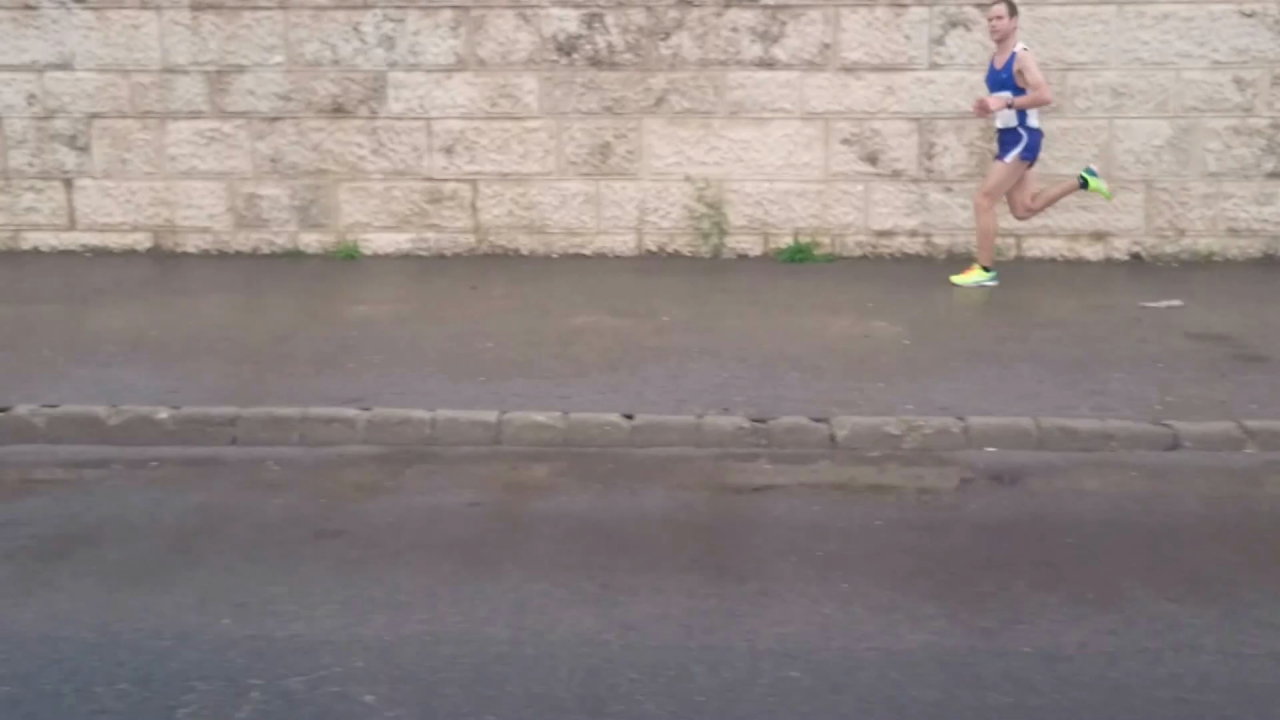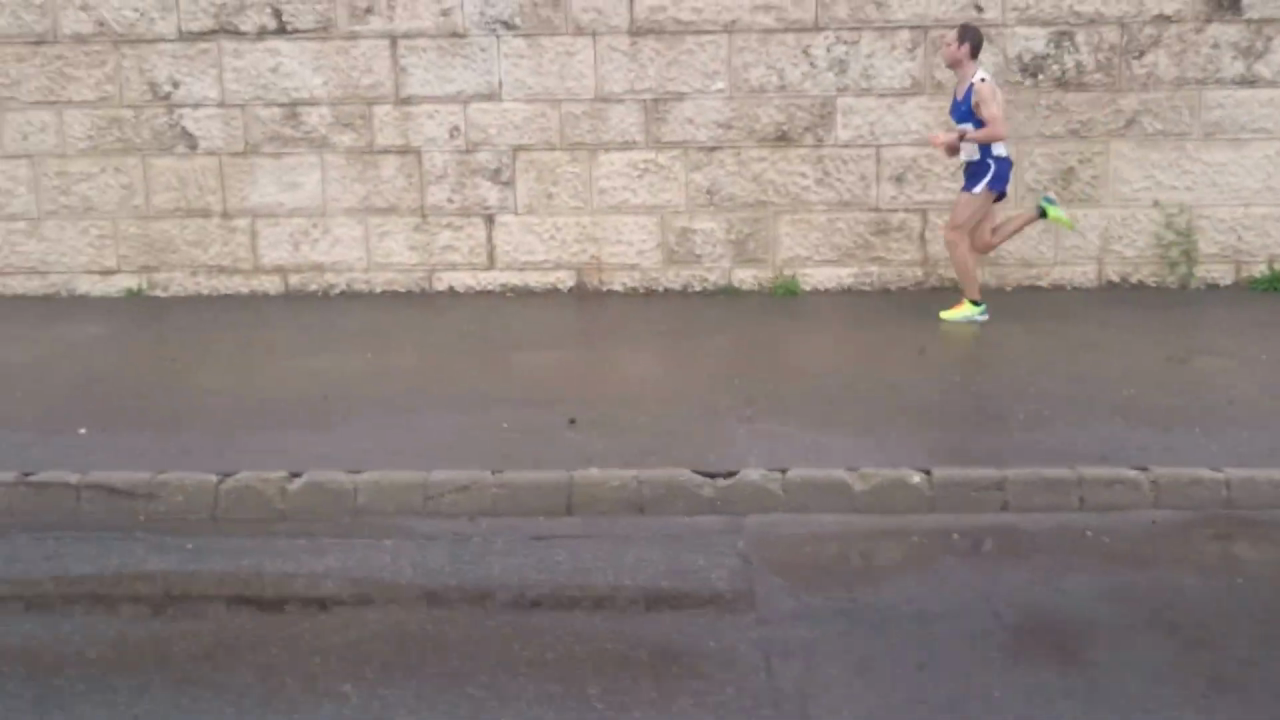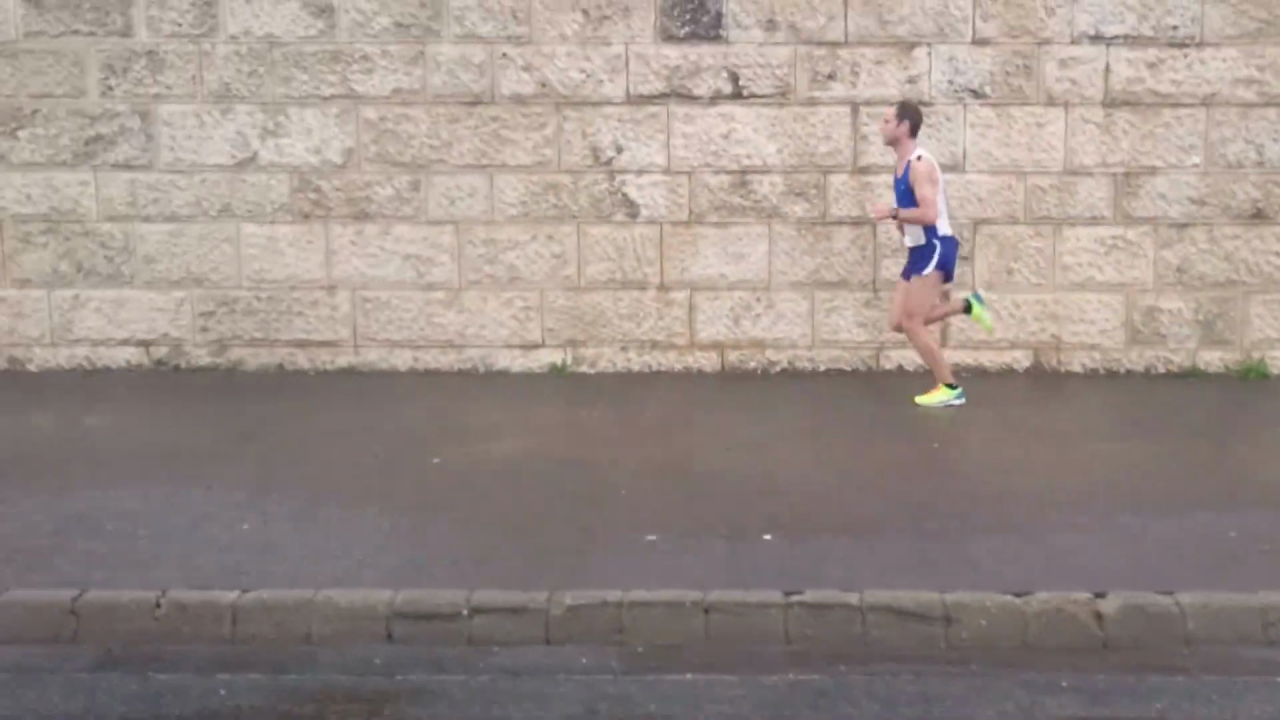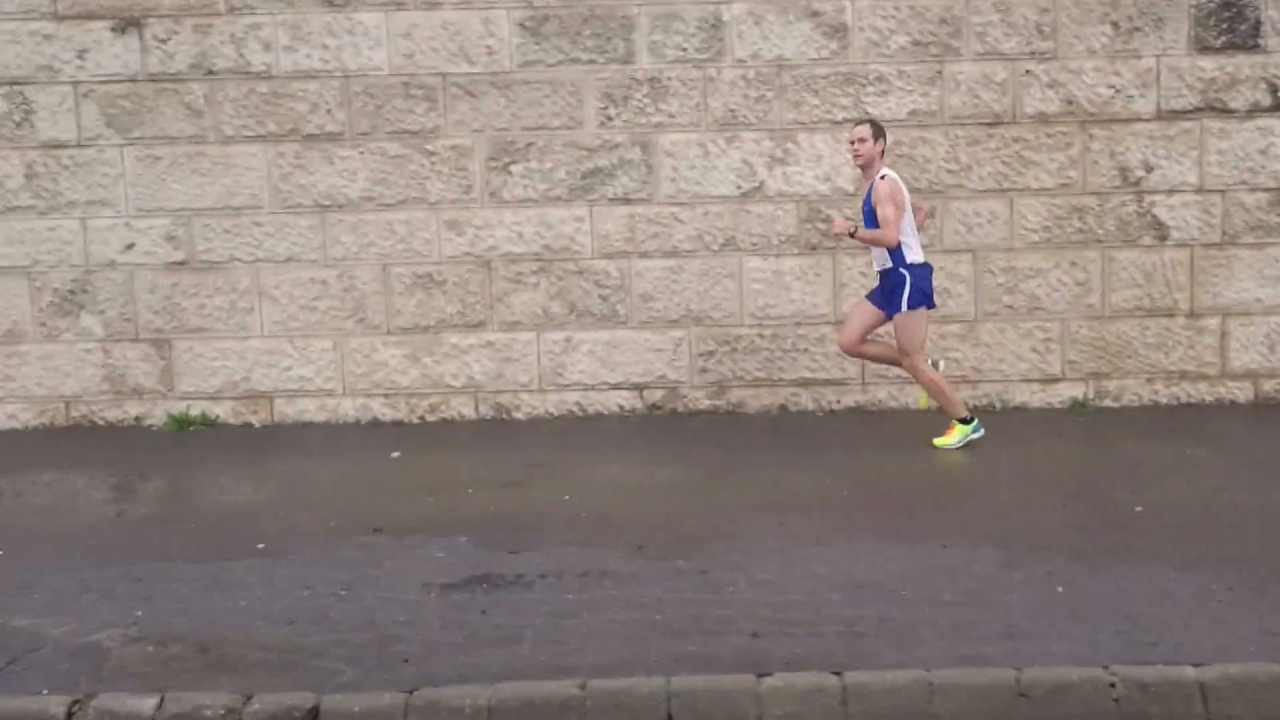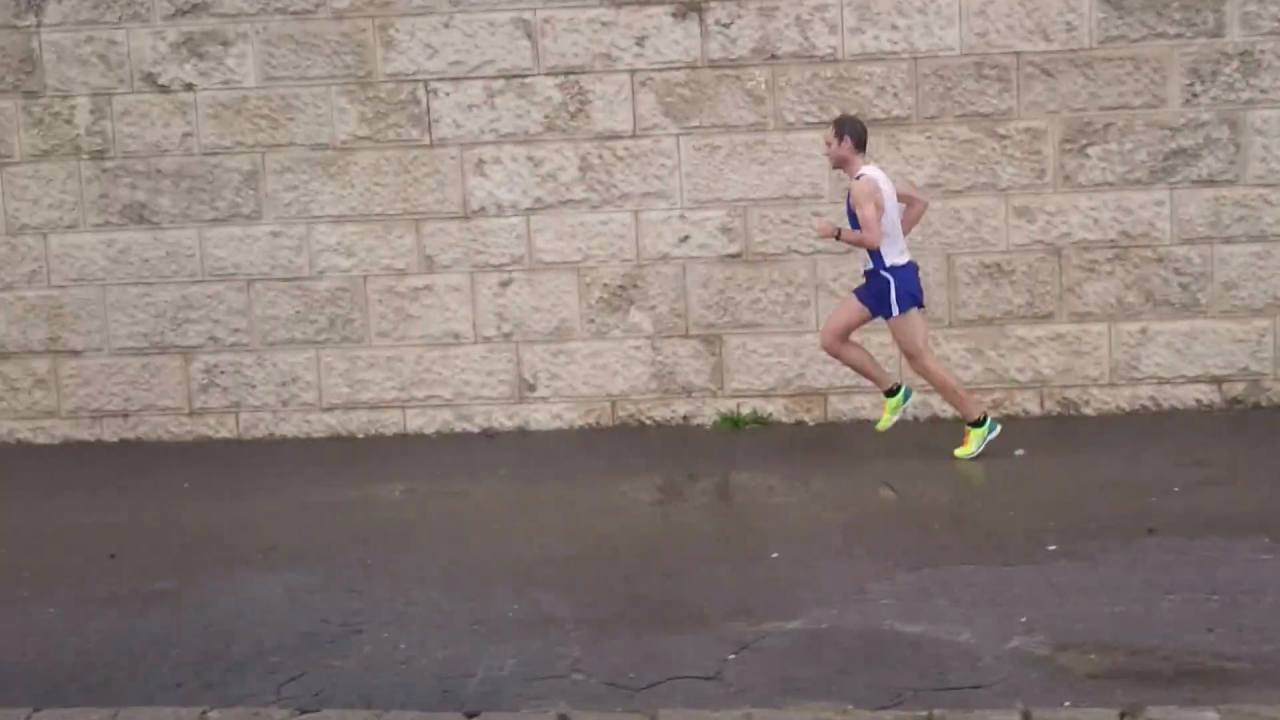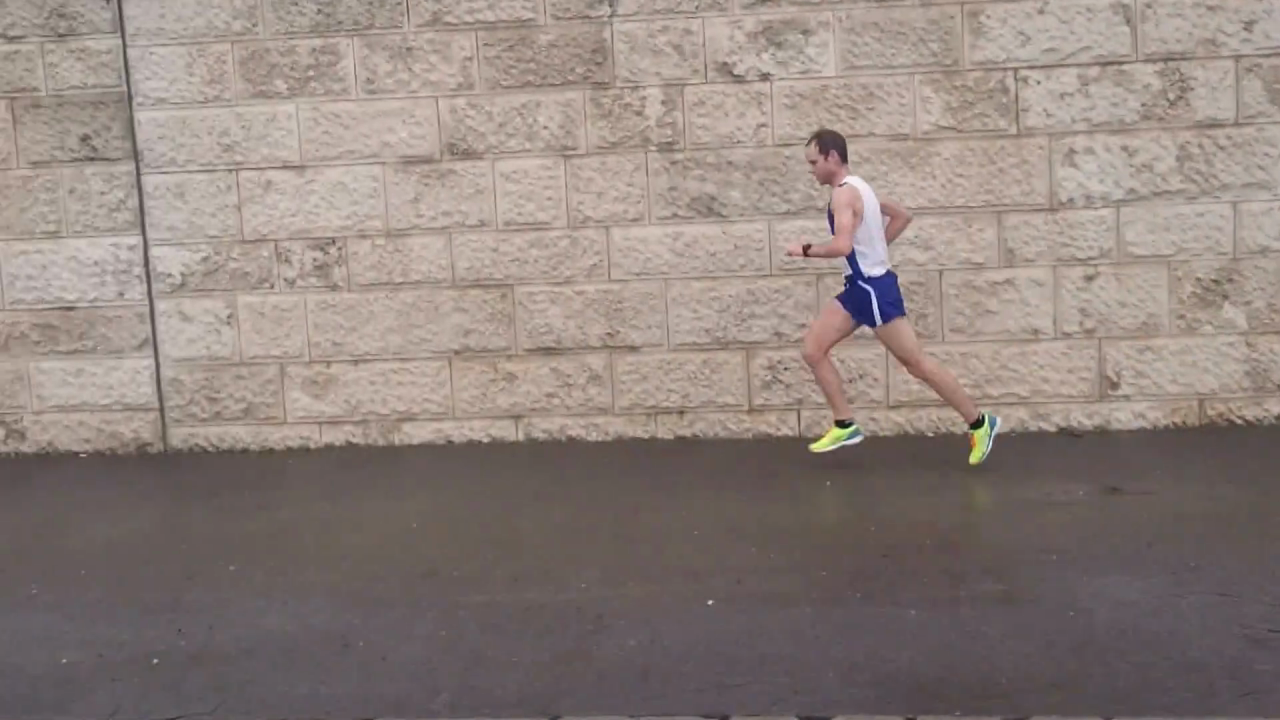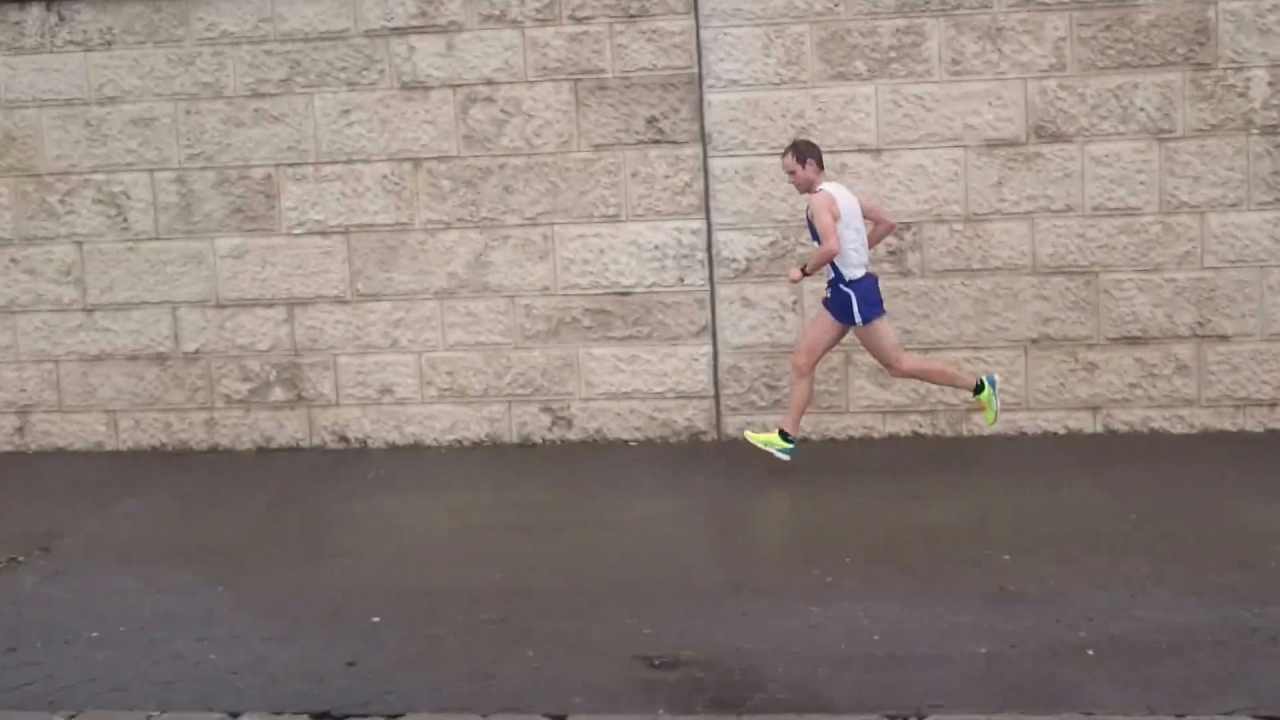
dt=0.7s
person 1, frame 1
left shoulder: (1022, 56)
right shoulder: (996, 58)
left elbow: (1045, 97)
left wrist: (1006, 104)
right wrist: (986, 107)
left hip: (1022, 138)
right hip: (1009, 139)
left knee: (982, 201)
right knee: (1023, 211)
left ankle: (985, 269)
right ankle: (1083, 182)
person 1, frame 2
left shoulder: (982, 86)
right shoulder: (961, 86)
left elbow: (1000, 131)
left wrist: (956, 137)
right wrist: (955, 145)
left hip: (989, 171)
right hip: (978, 171)
left knee: (954, 237)
right knee: (981, 244)
left ankle: (974, 304)
right ankle: (1042, 210)
person 1, frame 3
left shoulder: (921, 164)
right shoulder: (903, 164)
left elbow: (930, 216)
left wrist: (891, 213)
right wrist: (904, 222)
left hip: (937, 250)
right hip: (922, 252)
left knee: (911, 323)
right knee: (898, 322)
left ankle: (949, 387)
right ankle: (966, 305)
person 1, frame 4
left shoulder: (885, 183)
right shoulder: (878, 183)
left elbow: (891, 237)
right elbow: (922, 212)
left wrist: (850, 231)
left hip: (908, 279)
right hip: (893, 279)
left knee: (912, 361)
right knee: (848, 342)
left ankle: (964, 422)
right ankle: (924, 366)
person 1, frame 5
left shoulder: (863, 184)
right shoulder: (870, 177)
left elbow: (871, 239)
right elbow: (919, 200)
left wrist: (835, 232)
left hip: (892, 279)
right hip: (881, 279)
left knee: (921, 362)
right knee: (830, 339)
left ankle: (978, 423)
right ankle: (893, 390)
person 1, frame 6
left shoulder: (844, 192)
right shoulder: (858, 189)
left elbow: (840, 247)
right elbow: (903, 215)
left wrist: (805, 249)
left hip: (873, 290)
right hip: (861, 288)
left knee: (916, 364)
right knee: (812, 350)
left ankle: (978, 424)
right ankle: (844, 424)
person 1, frame 7
left shoulder: (819, 198)
right shoulder: (839, 193)
left elbow: (831, 247)
right elbow: (887, 221)
left wrist: (803, 271)
left hip: (854, 291)
right hip: (844, 290)
left knee: (897, 364)
right knee: (801, 361)
left ankle: (979, 386)
right ankle: (785, 438)
